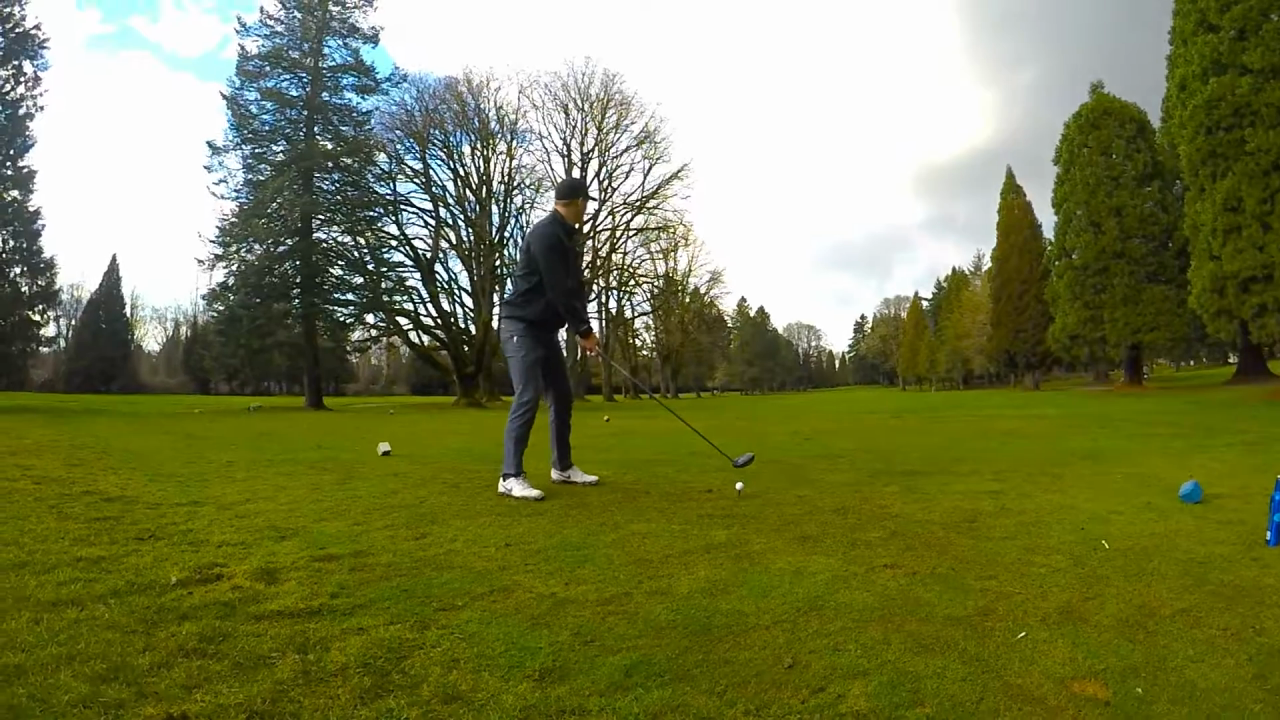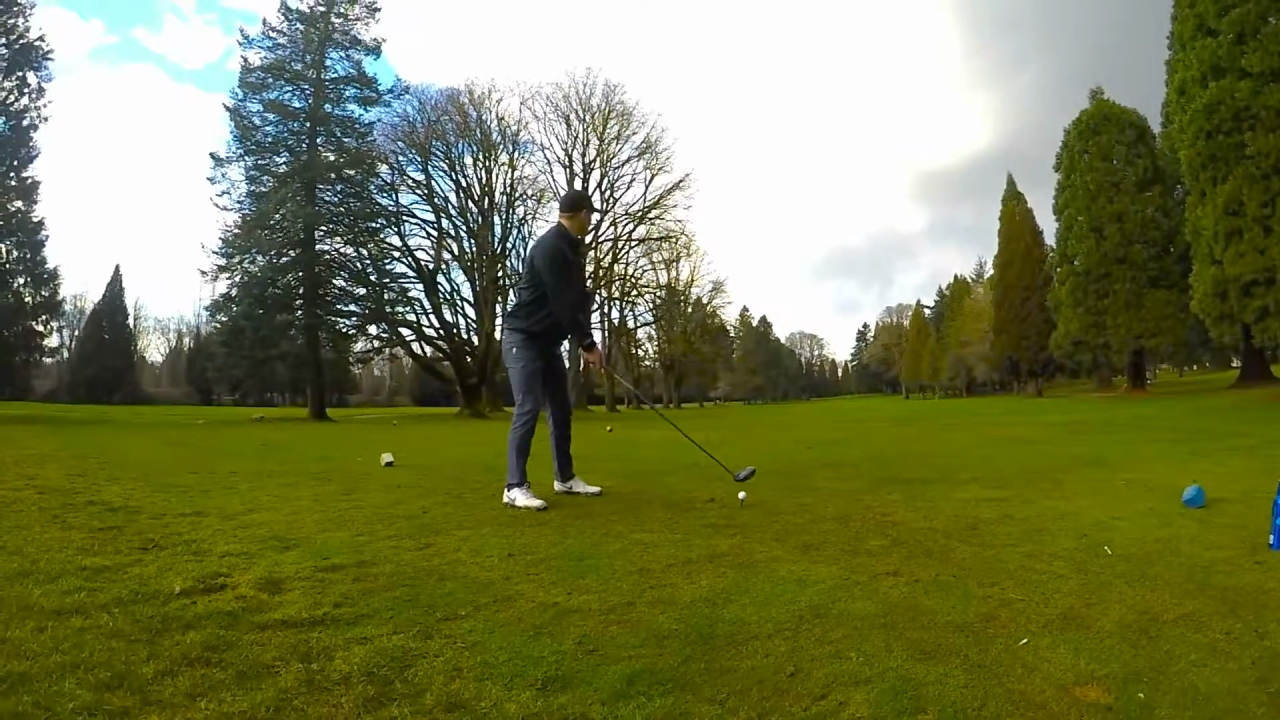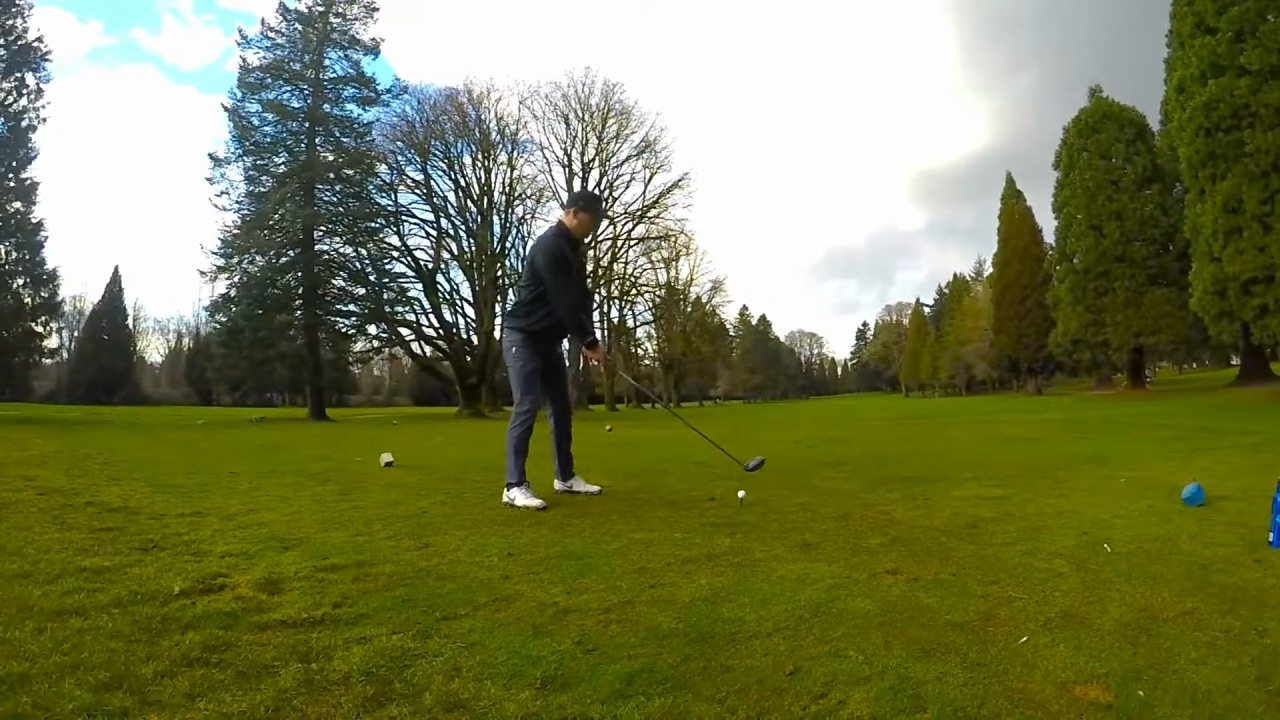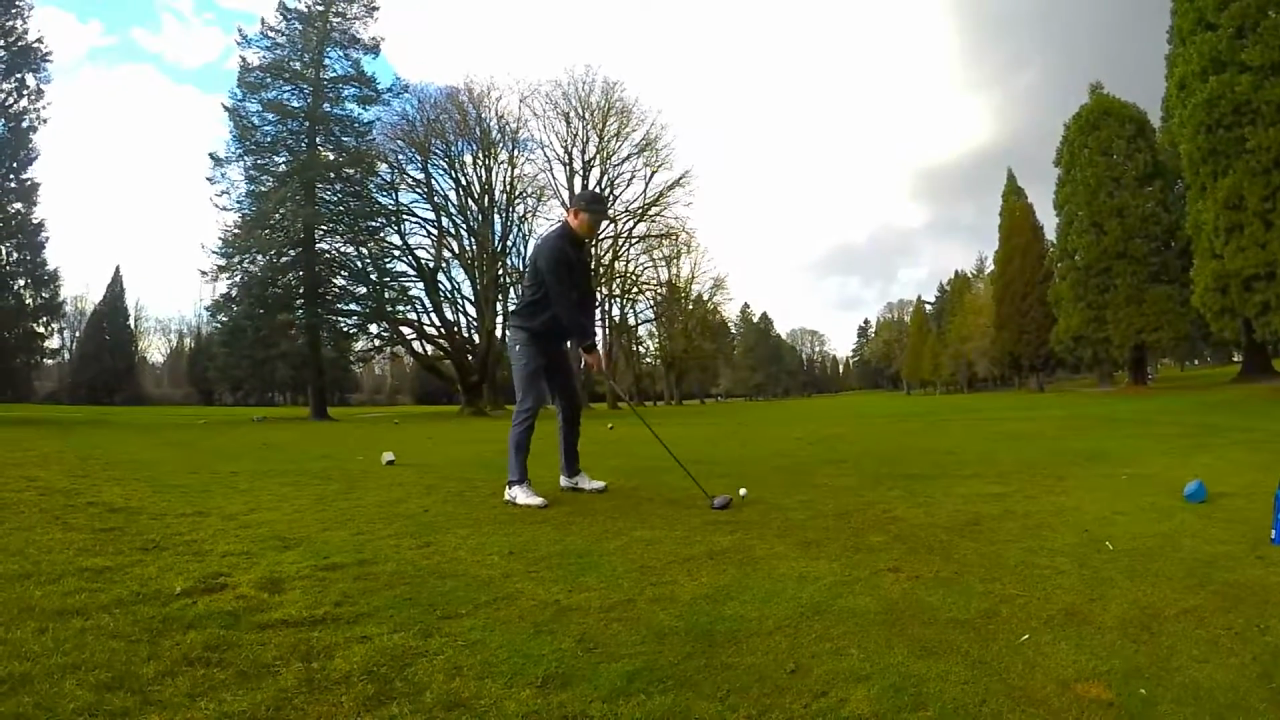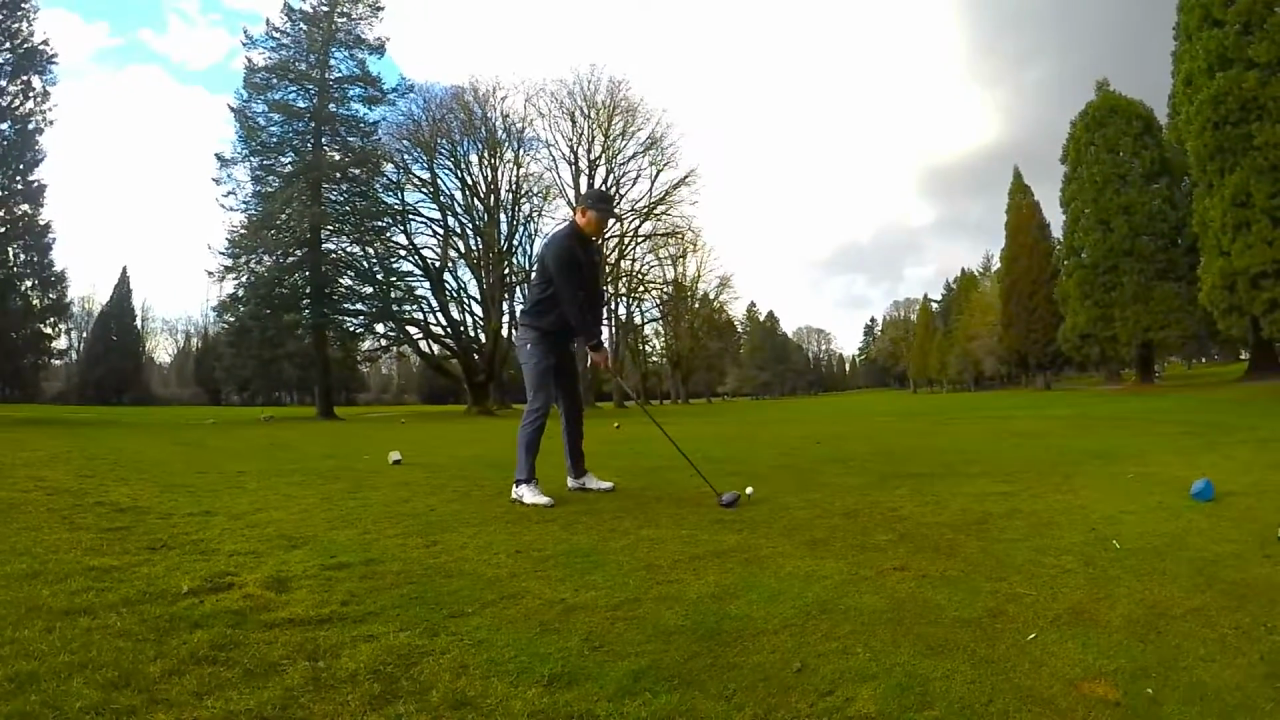
dt=0.7s
person 1, frame 1
left shoulder: (567, 237)
right shoulder: (545, 234)
left elbow: (574, 288)
right elbow: (558, 290)
left wrist: (582, 328)
right wrist: (583, 330)
left hip: (545, 328)
right hip: (522, 326)
left knee: (562, 396)
right knee: (529, 396)
left ankle: (563, 467)
right ankle: (511, 477)
person 1, frame 2
left shoulder: (573, 249)
right shoulder: (550, 248)
left elbow: (580, 300)
right elbow: (562, 303)
left wrist: (585, 341)
right wrist: (587, 344)
left hip: (548, 340)
right hip: (523, 338)
left knee: (561, 409)
right knee: (529, 407)
left ankle: (565, 478)
right ankle: (515, 487)
person 1, frame 3
left shoulder: (573, 249)
right shoulder: (550, 247)
left elbow: (581, 299)
right elbow: (564, 303)
left wrist: (588, 340)
right wrist: (590, 342)
left hip: (548, 339)
right hip: (523, 337)
left knee: (561, 407)
right knee: (527, 407)
left ankle: (565, 477)
right ankle: (515, 486)
person 1, frame 4
left shoulder: (581, 250)
right shoulder: (552, 247)
left elbow: (586, 299)
right elbow: (564, 303)
left wrist: (587, 342)
right wrist: (588, 345)
left hip: (554, 338)
right hip: (528, 336)
left knee: (571, 405)
right knee: (529, 406)
left ankle: (571, 473)
right ankle: (516, 484)
person 1, frame 5
left shoulder: (590, 248)
right shoulder: (560, 245)
left elbow: (593, 299)
right elbow: (572, 302)
left wrist: (596, 341)
right wrist: (594, 344)
left hip: (562, 337)
right hip: (537, 335)
left knee: (572, 406)
right knee: (540, 405)
left ankle: (577, 474)
right ankle: (524, 483)
